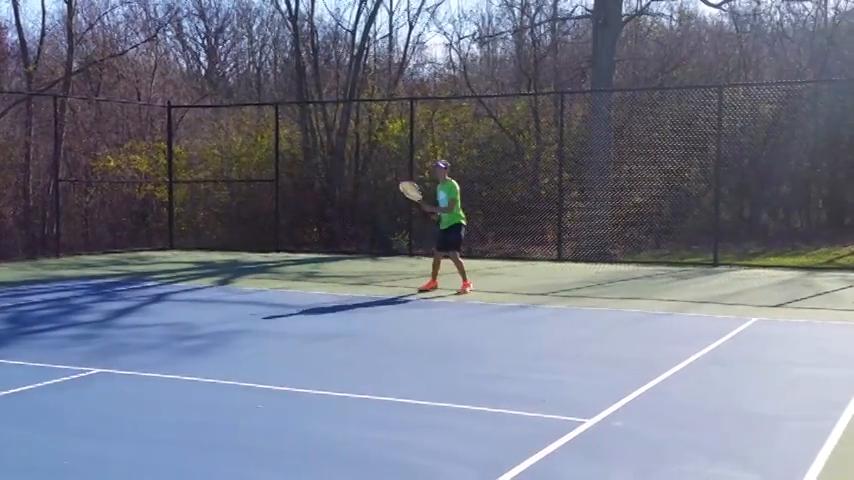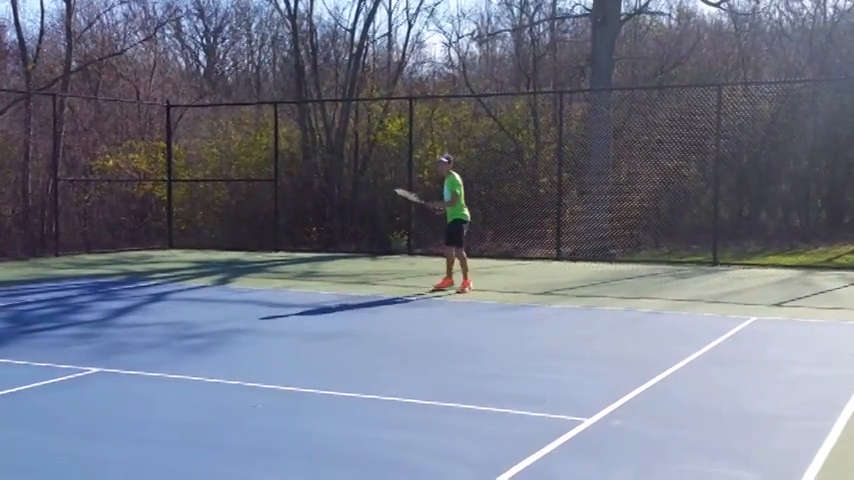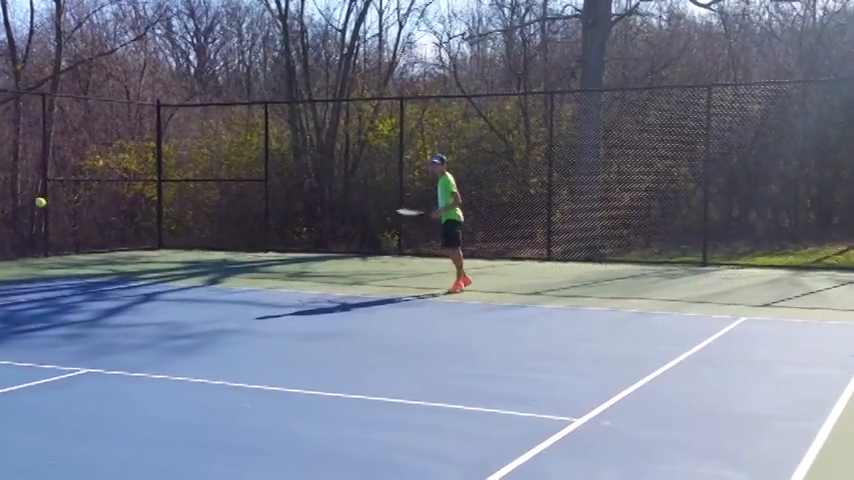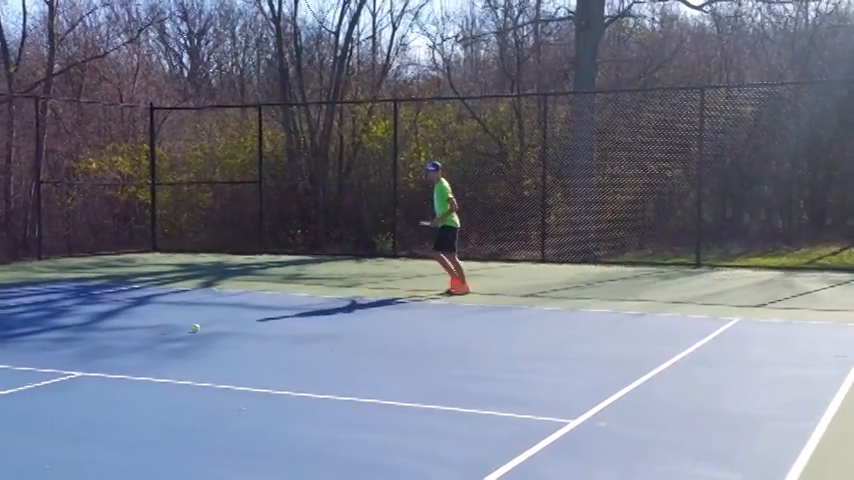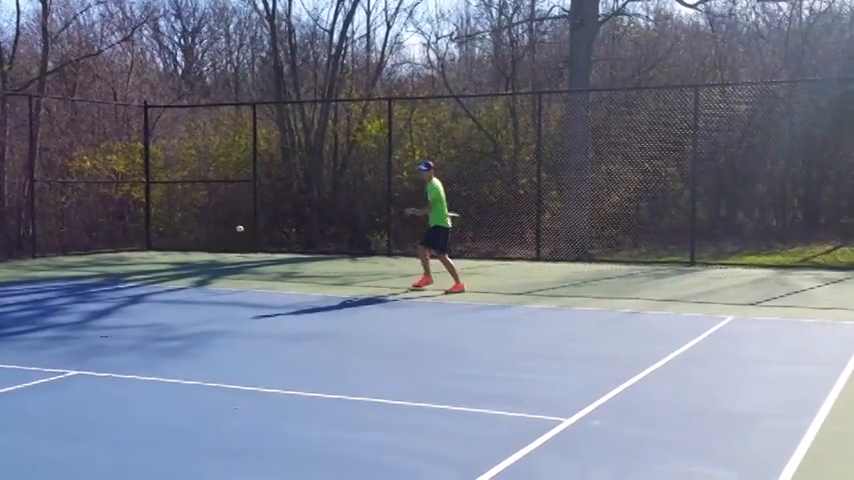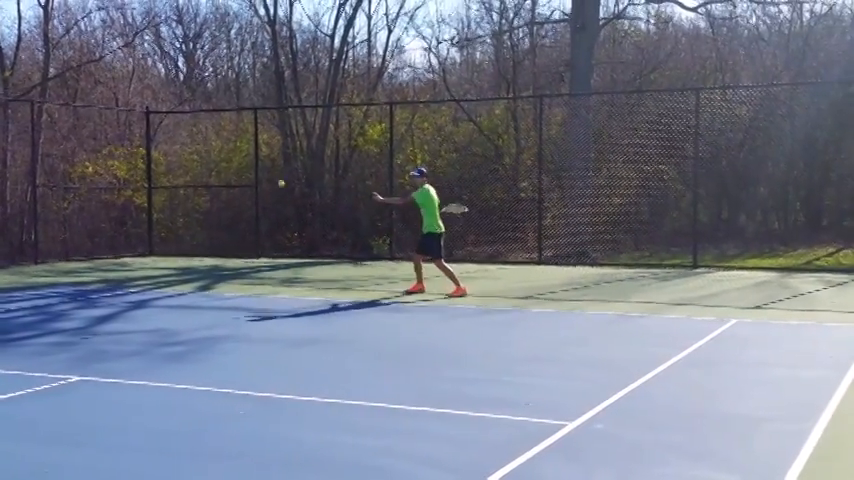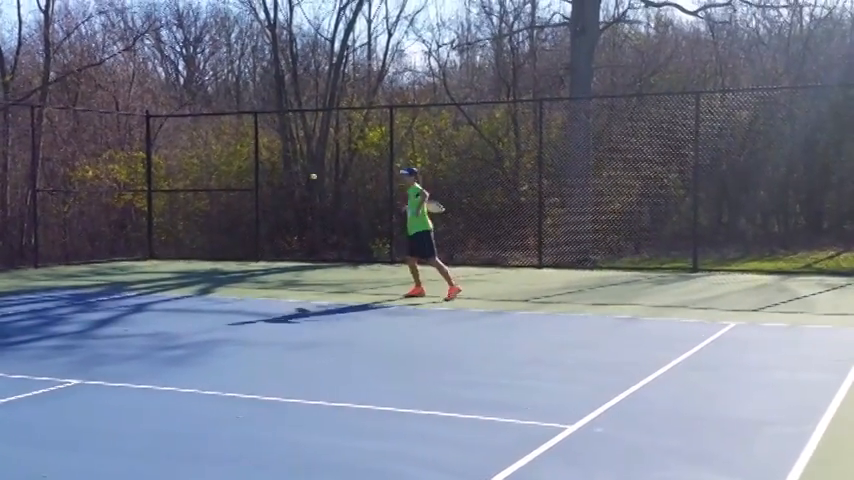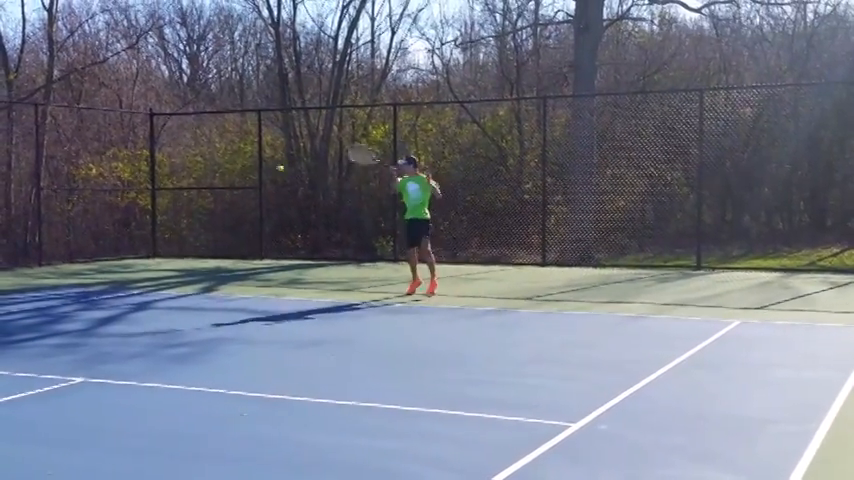
dt=0.2s
person 1, frame 1
left shoulder: (452, 186)
right shoulder: (439, 186)
left elbow: (450, 208)
left wrist: (431, 209)
right wrist: (436, 213)
left hip: (456, 223)
right hip: (444, 225)
left knee: (453, 254)
right knee: (437, 254)
left ankle: (466, 283)
right ankle: (433, 282)
person 1, frame 2
left shoulder: (454, 179)
right shoulder: (447, 179)
left elbow: (453, 202)
left wrist: (436, 204)
right wrist: (441, 207)
left hip: (459, 218)
right hip: (452, 218)
left knee: (458, 250)
right knee: (448, 249)
left ankle: (466, 282)
right ankle: (448, 278)
person 1, frame 3
left shoulder: (447, 179)
right shoulder: (442, 179)
left elbow: (457, 201)
left wrist: (441, 210)
right wrist: (439, 211)
left hip: (452, 219)
right hip: (447, 219)
left knee: (454, 250)
right knee: (451, 251)
left ankle: (460, 280)
right ankle: (463, 278)
person 1, frame 4
left shoulder: (442, 186)
right shoulder: (438, 186)
left elbow: (455, 207)
left wrist: (439, 220)
right wrist: (438, 220)
left hip: (448, 225)
right hip: (444, 225)
left knee: (449, 255)
right knee: (440, 255)
left ankle: (463, 285)
right ankle: (456, 279)
person 1, frame 5
left shoulder: (432, 185)
right shoulder: (433, 184)
left elbow: (429, 209)
left wrist: (414, 211)
left hip: (440, 225)
right hip: (436, 225)
left knee: (441, 255)
right knee: (422, 249)
left ankle: (459, 284)
right ankle: (427, 277)
person 1, frame 6
left shoulder: (423, 190)
right shoulder: (427, 189)
left elbow: (403, 200)
left wrist: (382, 200)
left hip: (433, 231)
right hip: (428, 231)
left knee: (438, 261)
right knee: (417, 257)
left ankle: (459, 288)
right ankle: (420, 284)
person 1, frame 7
left shoulder: (415, 188)
right shoulder: (412, 190)
left elbow: (425, 195)
left wrist: (418, 207)
left hip: (423, 231)
right hip: (414, 231)
left knee: (432, 260)
right knee: (410, 260)
left ankle: (453, 287)
right ankle: (419, 287)
person 1, frame 8
left shoulder: (425, 179)
right shoulder: (404, 180)
left elbow: (438, 196)
right elbow: (396, 188)
left wrist: (432, 185)
right wrist: (394, 175)
left hip: (423, 218)
right hip: (410, 219)
left knee: (425, 248)
right knee: (411, 251)
left ankle: (433, 279)
right ankle: (415, 280)
